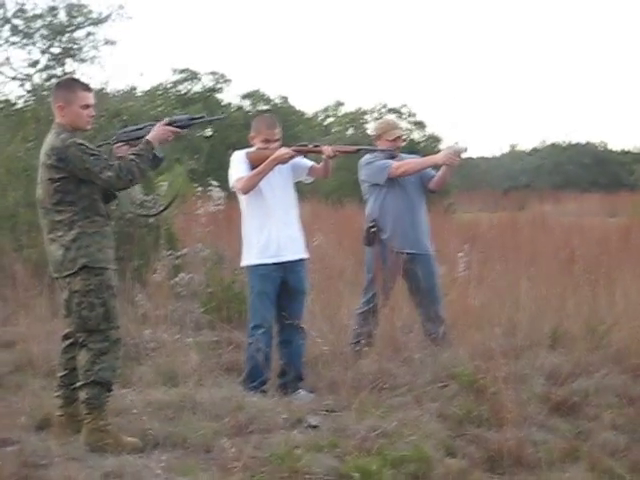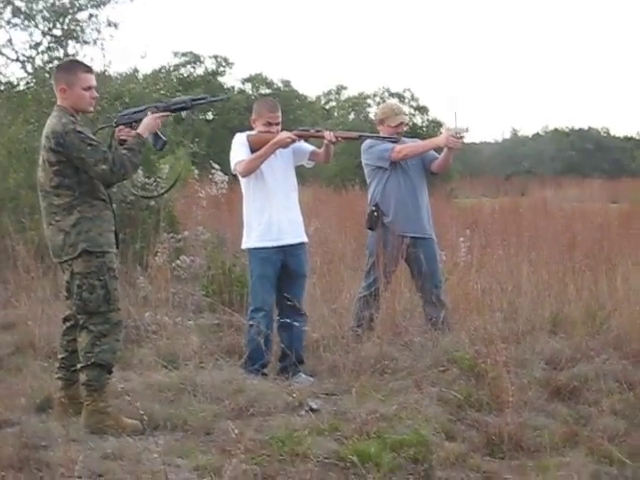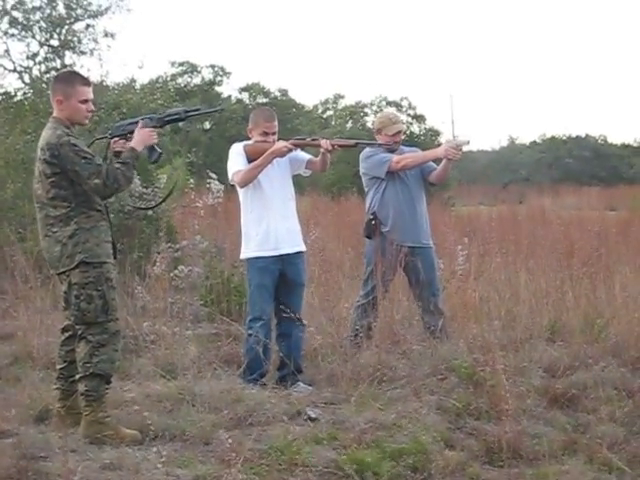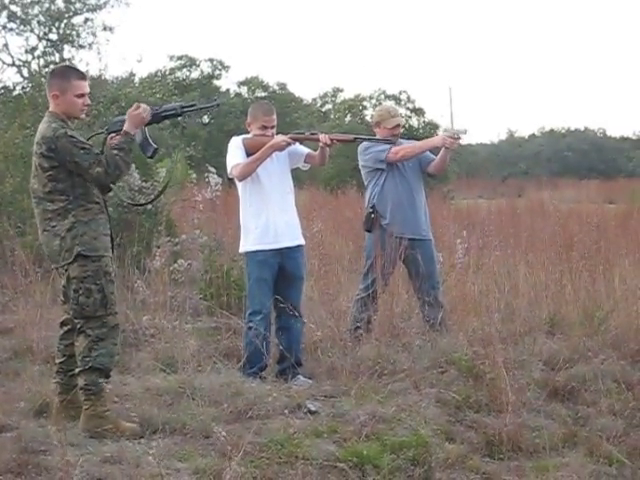
dt=0.3s
person 1, frame 1
left shoulder: (59, 145)
right shoulder: (67, 145)
left elbow: (97, 190)
right elbow: (118, 180)
left wrist: (119, 161)
right wrist: (150, 143)
left hip: (74, 256)
right hip: (86, 256)
left knee: (79, 334)
right knee: (102, 337)
left ankle: (69, 414)
right ankle: (96, 426)
person 1, frame 2
left shoulder: (61, 127)
right shoulder: (66, 129)
left elbow: (98, 173)
right elbow: (112, 170)
left wrist: (120, 145)
right wrist: (141, 135)
left hip: (75, 238)
right hip: (87, 239)
left knee: (80, 317)
right knee: (103, 320)
left ankle: (68, 397)
right ankle: (95, 408)
person 1, frame 3
left shoulder: (57, 138)
right shoulder: (62, 140)
left elbow: (92, 184)
right elbow: (106, 184)
left wrist: (114, 156)
right wrist: (134, 149)
left hip: (73, 249)
right hip: (84, 250)
left knee: (78, 327)
right knee: (101, 330)
left ankle: (67, 407)
right ankle: (95, 418)
person 1, frame 4
left shoulder: (54, 132)
right shoulder: (58, 133)
left elbow: (92, 179)
right elbow: (106, 171)
left wrist: (110, 149)
right wrist: (130, 130)
left hip: (72, 243)
right hip: (83, 243)
left knee: (77, 321)
right knee: (100, 323)
left ankle: (67, 401)
right ankle: (94, 412)
person 2, frame 1
left shoulder: (288, 158)
right shoulder: (241, 158)
left elbow: (321, 174)
right elbow: (243, 187)
left wrist: (327, 159)
right wrist: (272, 161)
left hip: (294, 255)
right hip: (261, 257)
left knee: (293, 325)
right knee: (261, 325)
left ankle: (291, 383)
right ankle: (254, 387)
person 2, frame 2
left shoulder: (289, 142)
right shoulder: (242, 140)
left elbow: (322, 158)
right elbow: (243, 169)
left wrist: (328, 144)
right wrist: (274, 143)
left hip: (294, 238)
right hip: (262, 240)
left knee: (293, 308)
right knee: (261, 309)
left ankle: (291, 366)
right ankle: (254, 370)
person 2, frame 3
left shoulder: (286, 151)
right shoulder: (239, 151)
left elbow: (319, 168)
right elbow: (241, 180)
left wrist: (325, 153)
right wrist: (271, 154)
left hip: (292, 247)
right hip: (260, 250)
left knee: (292, 317)
right knee: (260, 318)
left ankle: (290, 376)
right ankle: (253, 380)
person 2, frame 4
left shoulder: (285, 145)
right shoulder: (239, 144)
left elbow: (318, 161)
right elbow: (239, 173)
left wrist: (323, 146)
right wrist: (269, 147)
left hip: (291, 241)
right hip: (259, 243)
left knee: (291, 310)
right knee: (259, 312)
left ankle: (290, 369)
right ankle: (253, 373)
person 3, frame 1
left shoulder: (414, 161)
right shoulder: (368, 163)
left elbow: (434, 184)
right elbow: (398, 170)
left wrist: (447, 165)
right wrist: (436, 158)
left hip: (419, 244)
right hip: (384, 244)
left knee: (430, 300)
right knee: (372, 300)
right ankle: (358, 350)
person 3, frame 2
left shoulder: (416, 144)
right shoulder: (371, 147)
left elbow: (437, 167)
right elbow: (400, 153)
left wrist: (449, 149)
right wrist: (438, 141)
left hip: (421, 228)
right hip: (387, 228)
left knee: (432, 284)
right knee: (374, 284)
left ankle: (442, 333)
right ankle: (359, 334)
person 3, frame 3
left shoulder: (414, 153)
right shoulder: (369, 156)
left elbow: (436, 178)
right elbow: (400, 163)
left wrist: (448, 159)
right wrist: (437, 152)
left hip: (419, 237)
right hip: (385, 237)
left knee: (430, 293)
right knee: (371, 293)
left ankle: (440, 341)
right ankle: (357, 343)
person 3, frame 4
left shoulder: (413, 146)
right shoulder: (368, 149)
left elbow: (434, 169)
right elbow: (397, 154)
left wrist: (446, 150)
right wrist: (435, 141)
left hip: (418, 229)
right hip: (384, 230)
left knee: (430, 286)
right knee: (371, 286)
right ankle: (357, 336)
